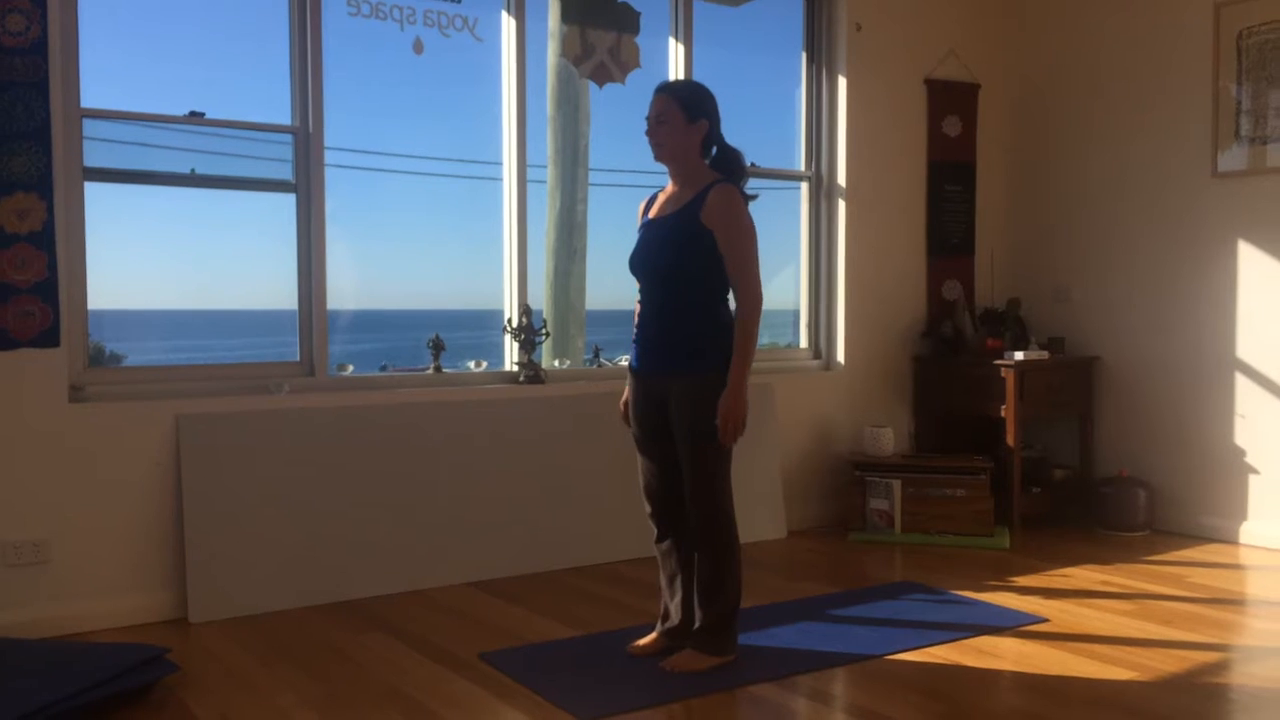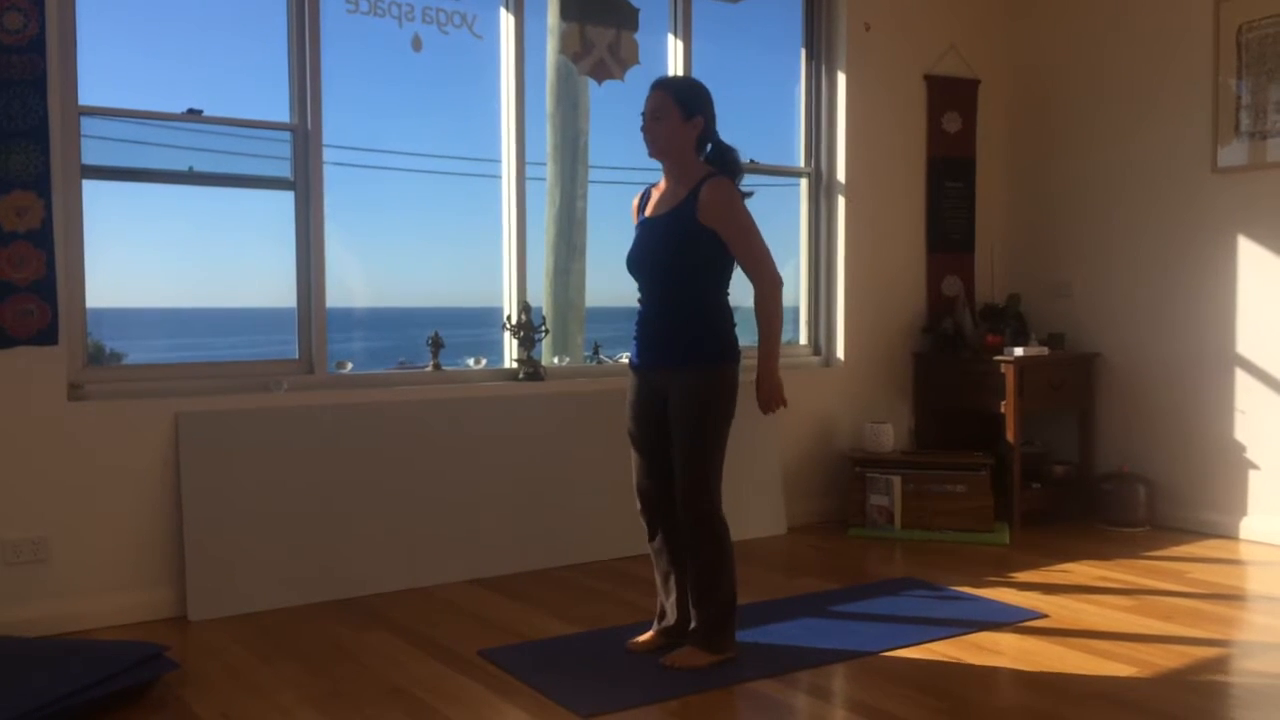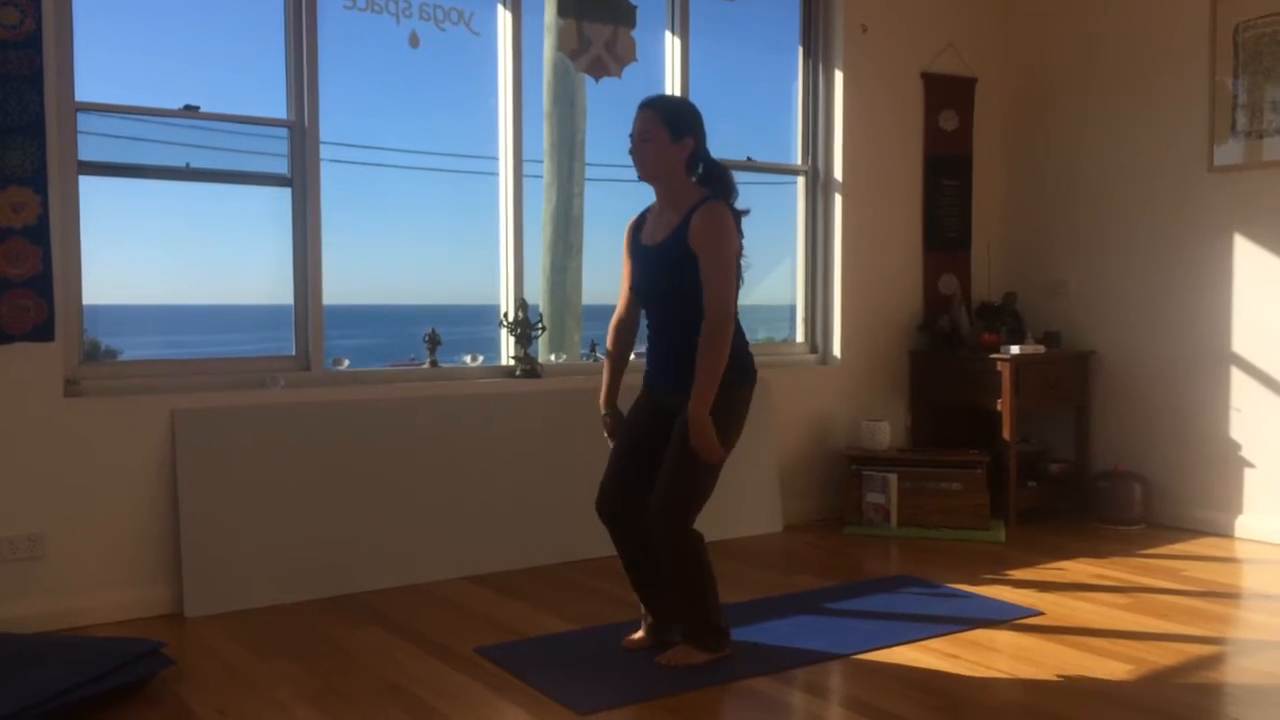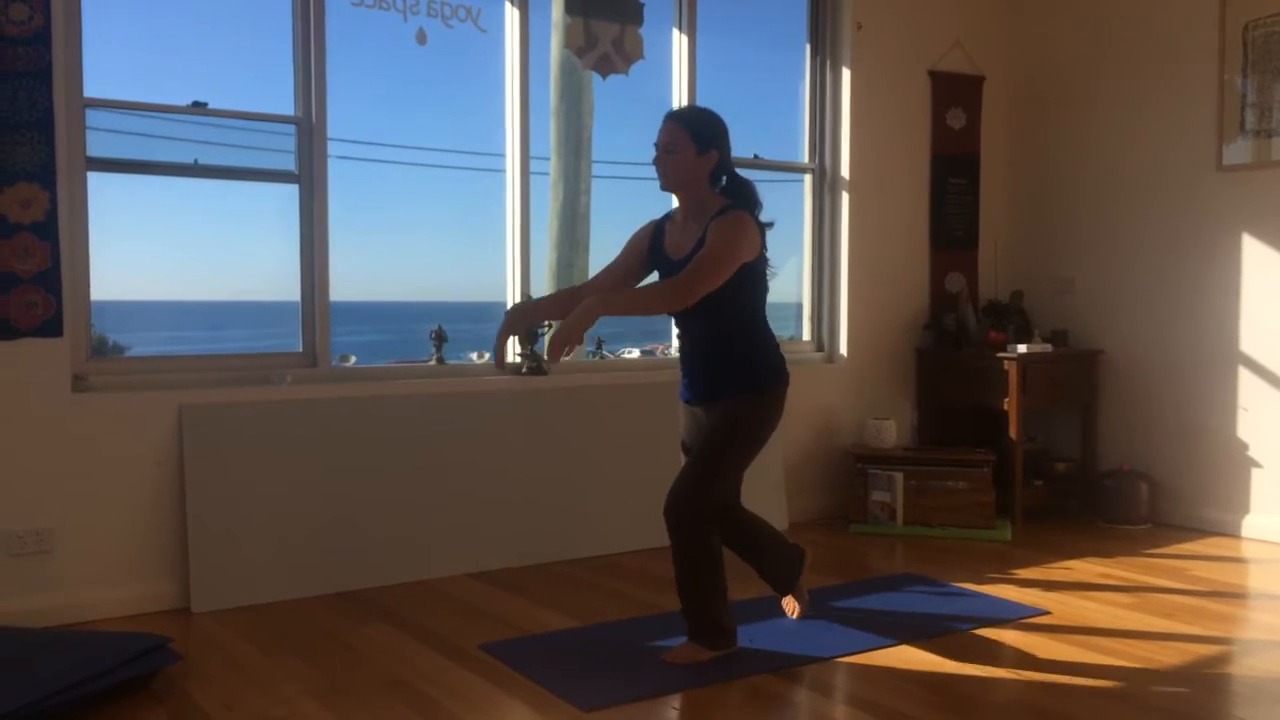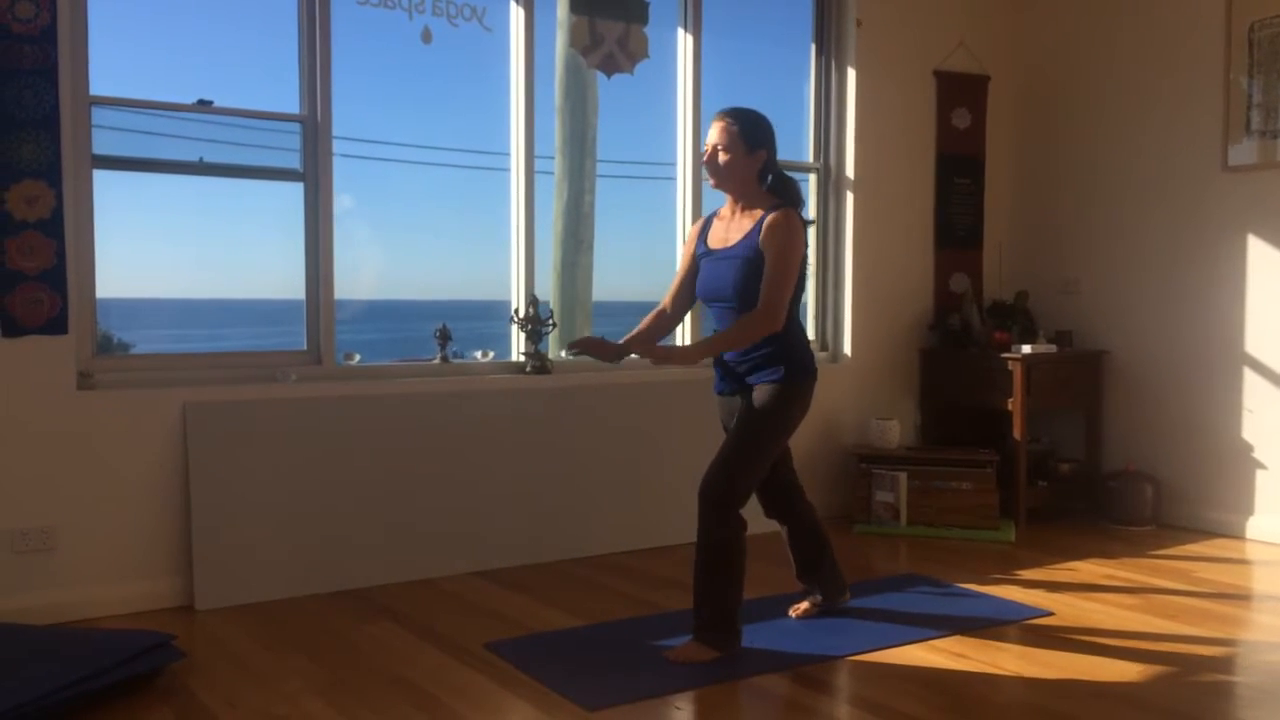
dt=1s
person 1, frame 1
left shoulder: (721, 201)
right shoulder: (650, 206)
left elbow: (748, 299)
left wrist: (736, 387)
right wrist: (632, 379)
left hip: (702, 375)
right hip: (651, 375)
left knee: (706, 505)
right knee: (664, 506)
left ankle: (715, 637)
right ankle: (675, 623)
person 1, frame 2
left shoulder: (715, 194)
right shoulder: (644, 201)
left elbow: (768, 281)
left wrist: (768, 368)
left hip: (702, 368)
right hip: (648, 367)
left knee: (696, 501)
right knee: (654, 500)
left ankle: (712, 634)
right ankle: (672, 620)
person 1, frame 3
left shoulder: (711, 219)
right shoulder: (637, 227)
left elbow: (719, 320)
right elbow: (624, 320)
left wrist: (701, 411)
right wrist: (608, 400)
left hip: (716, 387)
right hip: (660, 387)
left knee: (669, 514)
right knee: (616, 503)
left ankle: (706, 634)
right ankle: (662, 617)
person 1, frame 4
left shoulder: (736, 226)
right shoulder: (656, 234)
left elbow: (681, 294)
right elbow: (592, 288)
left wrist: (593, 310)
right wrist: (527, 311)
left hip: (751, 391)
right hip: (700, 393)
left knee: (685, 508)
right knee: (717, 508)
left ankle: (711, 635)
right ankle: (788, 566)
person 1, frame 5
left shoulder: (781, 224)
right shoulder: (703, 230)
left elbow: (768, 318)
right elbow: (670, 310)
left wrist: (690, 354)
right wrist: (619, 347)
left hip: (780, 381)
right hip: (734, 386)
left knee: (718, 494)
right knee: (778, 490)
left ankle: (716, 633)
right ankle: (827, 586)
